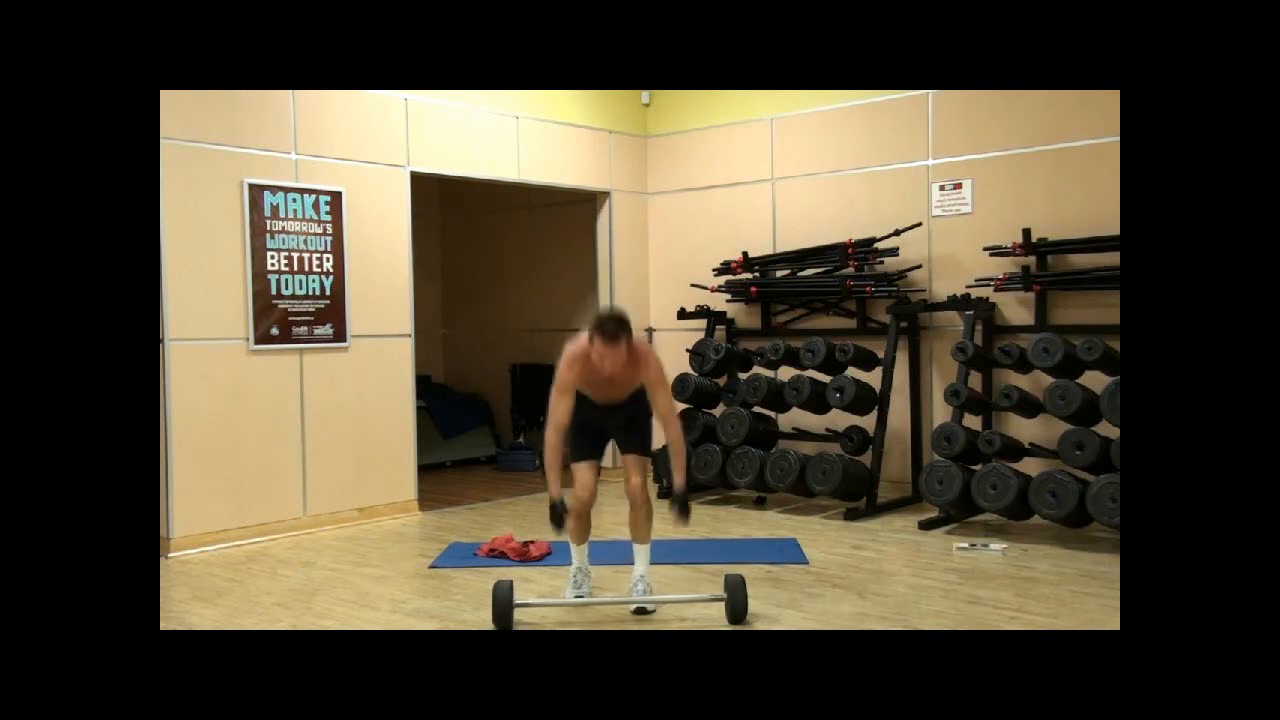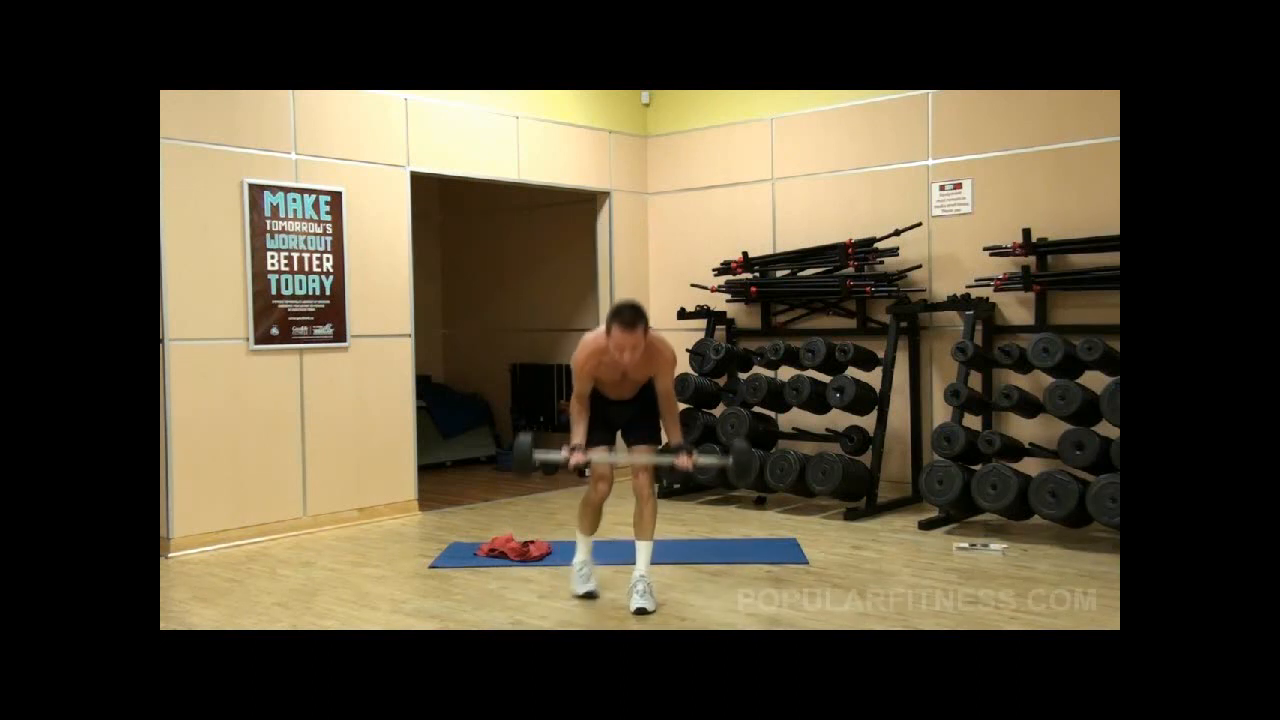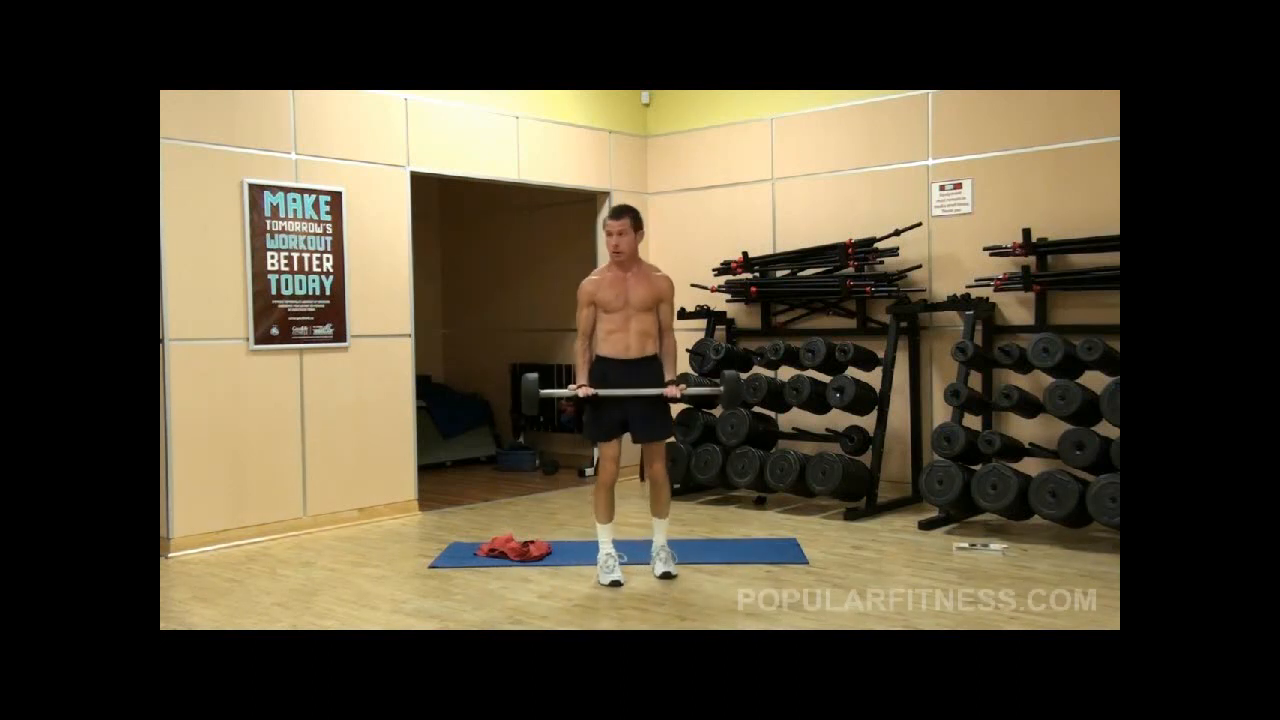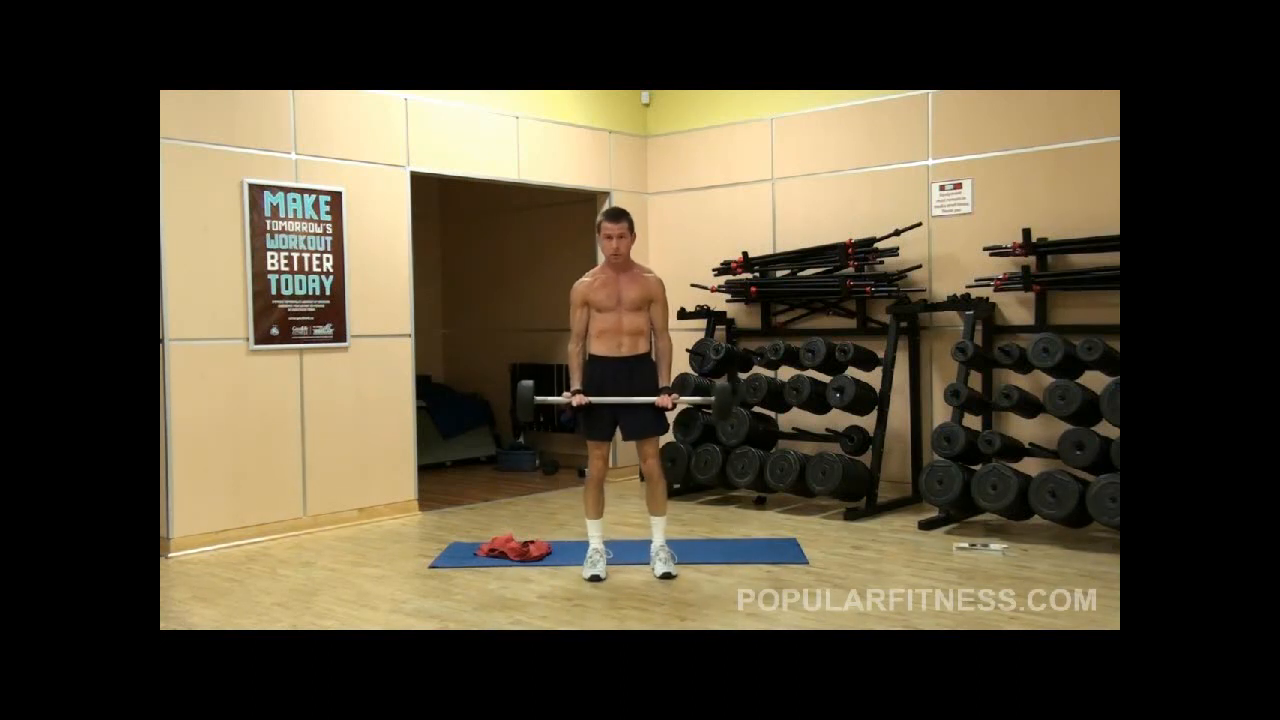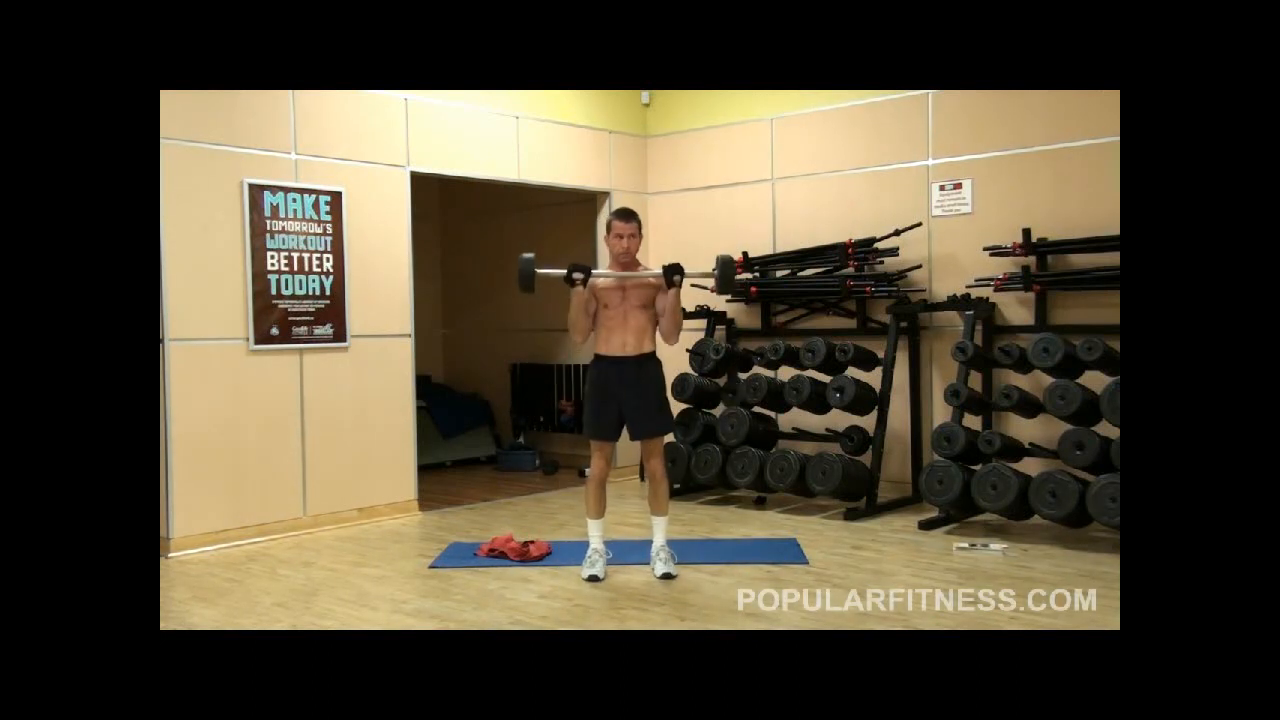
dt=1s
person 1, frame 1
left shoulder: (645, 358)
right shoulder: (573, 359)
left elbow: (671, 422)
right elbow: (555, 429)
left wrist: (679, 486)
right wrist: (555, 496)
left hip: (633, 409)
right hip: (586, 411)
left knee: (636, 488)
right knee: (583, 494)
left ankle: (641, 577)
right ankle: (578, 569)
person 1, frame 2
left shoulder: (663, 352)
right shoulder: (588, 351)
left elbow: (667, 399)
right elbow: (579, 399)
left wrist: (677, 444)
right wrist: (577, 444)
left hip: (641, 400)
right hip: (599, 403)
left knee: (644, 481)
right knee: (600, 483)
left ankle: (641, 577)
right ankle: (582, 557)
person 1, frame 3
left shoulder: (660, 282)
right shoulder: (592, 285)
left elbow: (667, 335)
right elbow: (583, 339)
left wrist: (671, 378)
right wrist: (582, 380)
left hip: (648, 374)
right hip: (606, 374)
left knee: (656, 467)
right knee: (607, 470)
left ankle: (660, 545)
right ankle: (606, 552)
person 1, frame 4
left shoulder: (650, 282)
right shoulder: (583, 287)
left elbow: (661, 336)
right elbow: (576, 341)
left wrist: (665, 385)
right wrist: (575, 386)
left hip: (640, 371)
right hip: (599, 373)
left knee: (651, 462)
right knee: (596, 464)
left ankle: (659, 545)
right ankle: (596, 547)
person 1, frame 5
left shoulder: (656, 281)
right shoulder: (593, 282)
left elbow: (671, 335)
right elbow: (578, 335)
left wrist: (674, 290)
right wrist: (577, 289)
left hip: (645, 371)
right hip: (605, 372)
left knee: (654, 461)
right knee: (599, 462)
left ankle: (659, 545)
right ankle: (595, 547)
